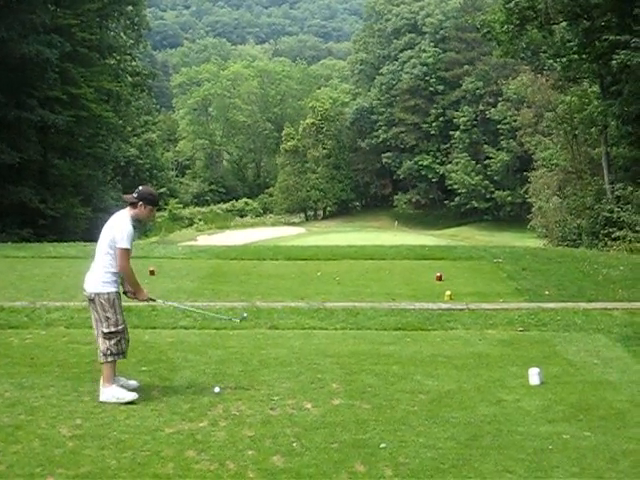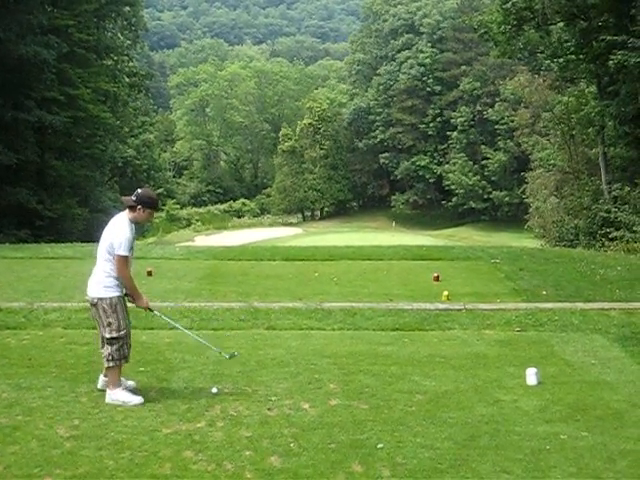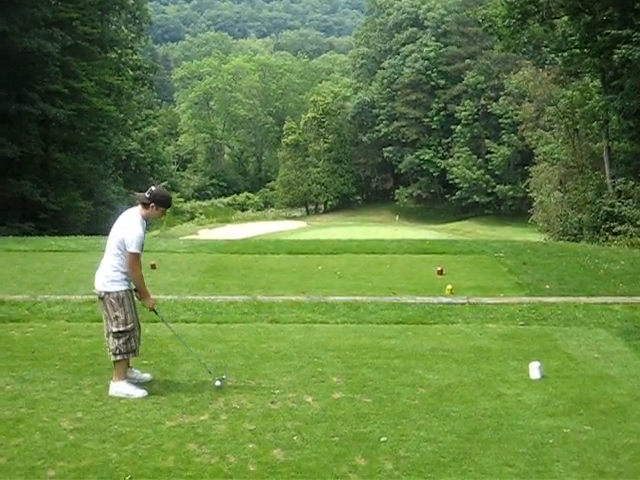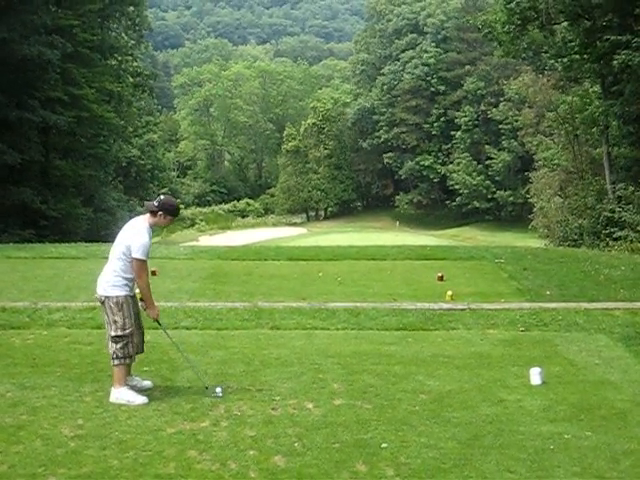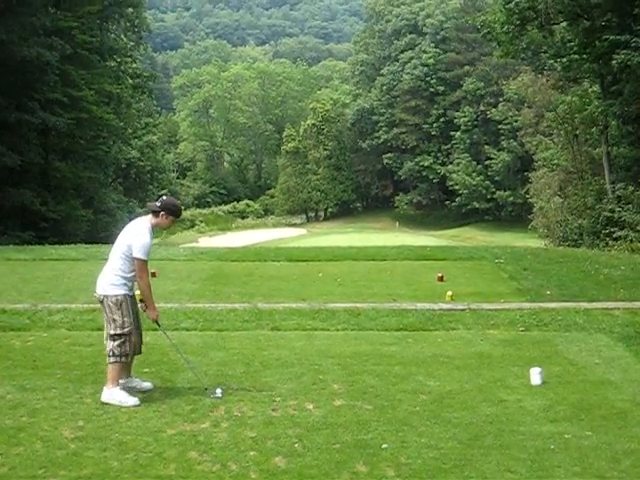
dt=0.3s
person 1, frame 1
left shoulder: (122, 219)
right shoulder: (125, 226)
right elbow: (123, 266)
left wrist: (127, 287)
right wrist: (139, 290)
left hip: (104, 285)
right hip: (102, 287)
left knee: (112, 333)
right knee: (114, 334)
left ankle: (110, 377)
right ankle: (108, 388)
person 1, frame 2
left shoulder: (123, 221)
right shoulder: (123, 231)
right elbow: (122, 272)
left wrist: (131, 292)
right wrist: (138, 297)
left hip: (109, 289)
right hip: (106, 292)
left knee: (118, 336)
right knee: (116, 338)
left ankle: (108, 377)
right ankle: (114, 390)
person 1, frame 3
left shoulder: (132, 214)
right shoulder: (135, 229)
right elbow: (134, 268)
left wrist: (138, 288)
right wrist: (146, 296)
left hip: (116, 282)
right hip: (113, 285)
left knee: (130, 328)
right knee: (122, 331)
left ankle: (125, 370)
right ankle: (118, 382)
person 1, frame 4
left shoulder: (140, 222)
right shoulder: (141, 236)
right elbow: (141, 276)
left wrist: (145, 298)
right wrist: (151, 305)
left hip: (121, 288)
right hip: (114, 290)
left knee: (134, 333)
right knee: (122, 337)
left ankle: (126, 377)
right ankle: (119, 389)
person 1, frame 5
left shoulder: (140, 223)
right shoulder: (143, 236)
right elbow: (142, 276)
left wrist: (147, 301)
right wrist: (151, 306)
left hip: (121, 288)
right hip: (114, 290)
left knee: (132, 334)
right knee: (120, 337)
left ankle: (125, 378)
right ankle: (111, 389)
